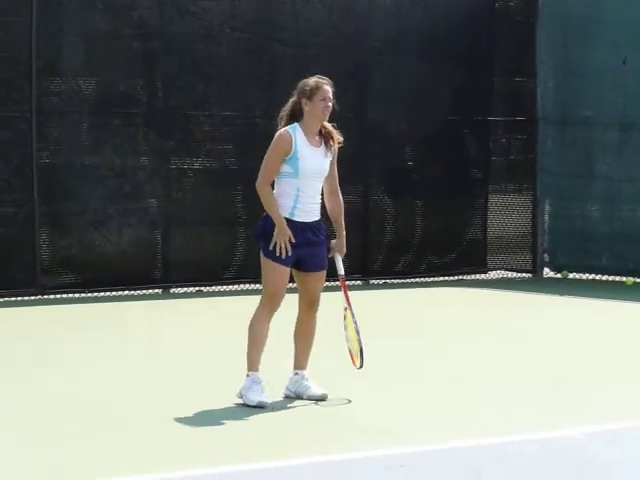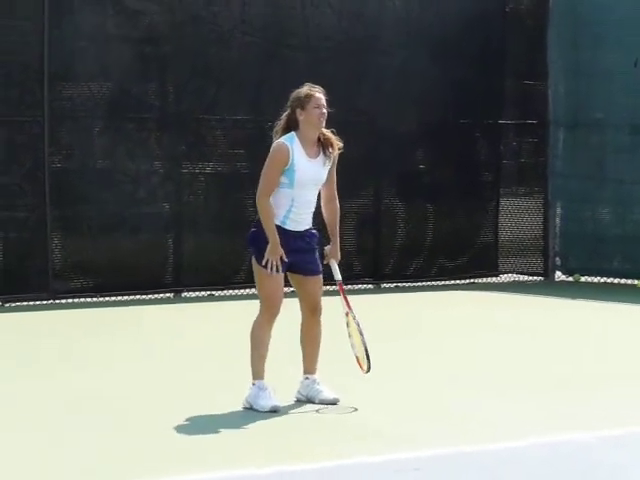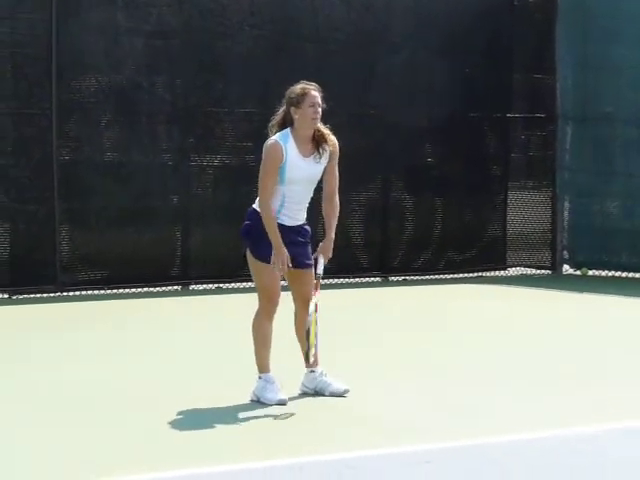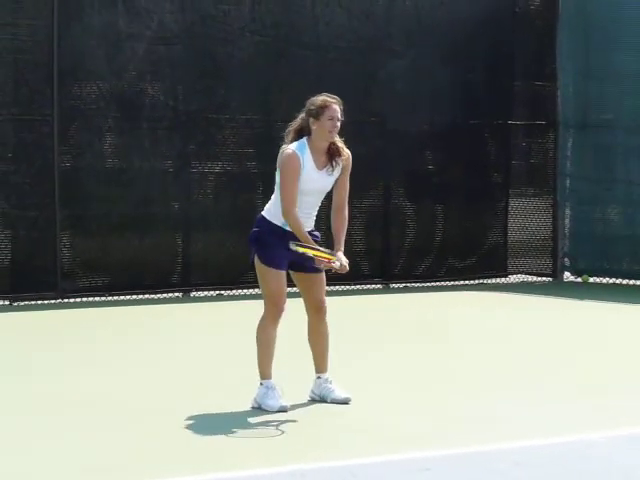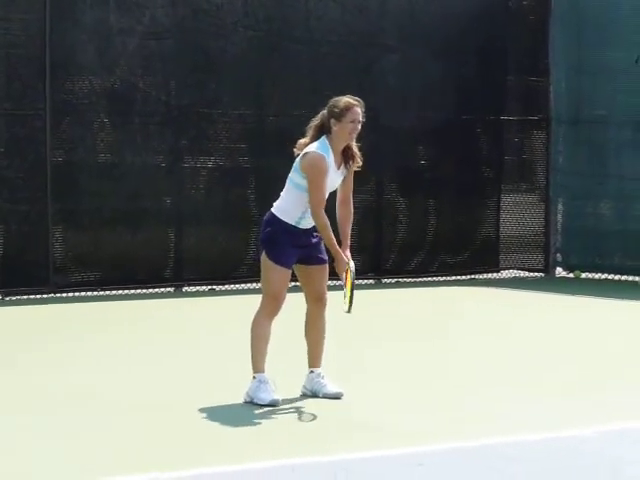
dt=0.4s
person 1, frame 1
left shoulder: (331, 141)
right shoulder: (286, 137)
left elbow: (332, 192)
right elbow: (263, 184)
left wrist: (341, 234)
right wrist: (281, 225)
left hip: (314, 230)
right hip: (283, 229)
left knee: (310, 305)
right knee: (270, 302)
left ankle: (299, 378)
right ankle: (251, 380)
person 1, frame 2
left shoulder: (331, 148)
right shoulder: (283, 148)
left elbow: (330, 198)
right elbow: (262, 197)
left wrist: (335, 240)
right wrist: (273, 242)
left hip: (305, 237)
right hip: (272, 234)
left knee: (313, 310)
right knee: (270, 309)
left ankle: (309, 382)
right ankle: (257, 388)
person 1, frame 3
left shoulder: (329, 145)
right shoulder: (276, 146)
left elbow: (331, 196)
right elbow: (265, 200)
left wrist: (330, 237)
right wrist: (276, 247)
left hip: (298, 229)
right hip: (264, 227)
left knee: (305, 303)
right knee: (269, 303)
left ankle: (314, 374)
right ankle: (264, 381)
person 1, frame 4
left shoulder: (342, 157)
right shoulder: (292, 156)
left elbow: (339, 207)
right elbow: (288, 211)
left wrist: (338, 249)
right wrist: (315, 249)
left hip: (306, 234)
right hip: (272, 233)
left knee: (319, 309)
right knee: (274, 309)
left ankle: (322, 381)
right ankle: (266, 387)
person 1, frame 5
left shoulder: (349, 156)
right shoulder: (316, 157)
left elbow: (345, 203)
right elbow: (318, 212)
left wrist: (346, 248)
right wrist: (337, 254)
left hip: (308, 232)
right hip: (281, 229)
left knee: (318, 302)
right knee: (271, 304)
left ankle: (314, 376)
right ankle: (259, 381)
